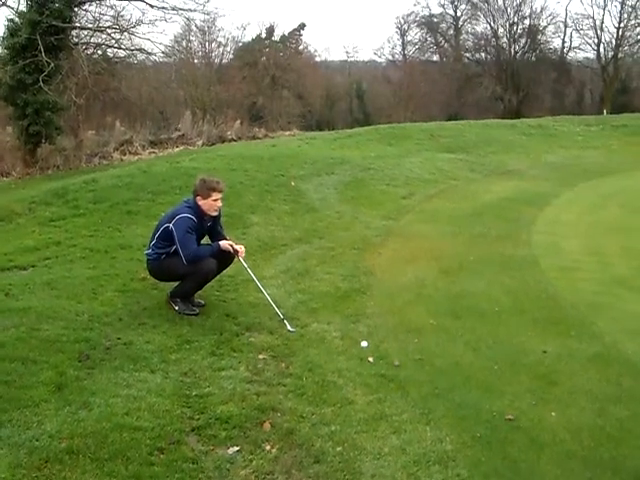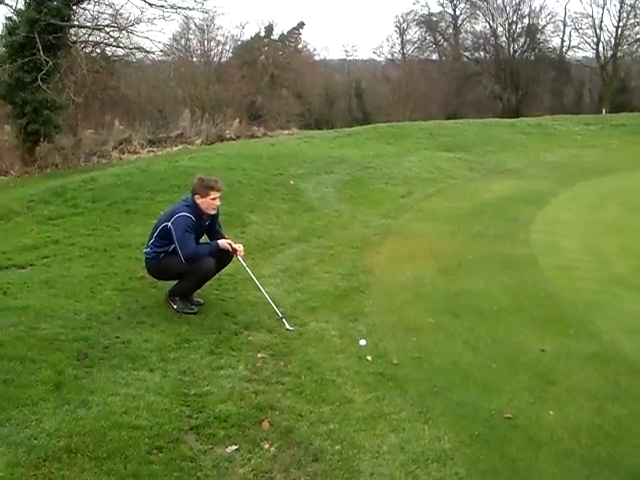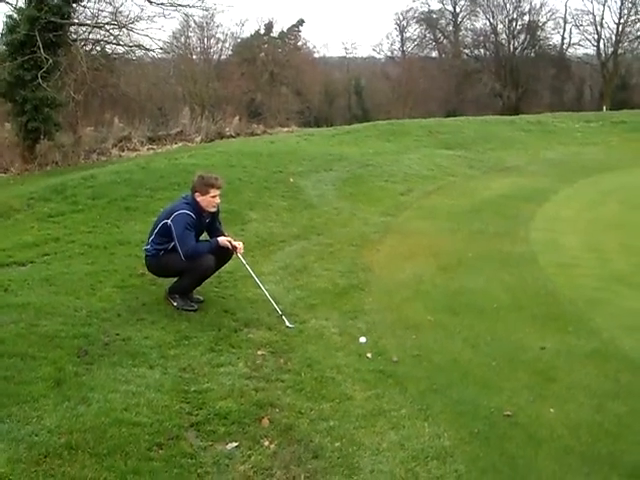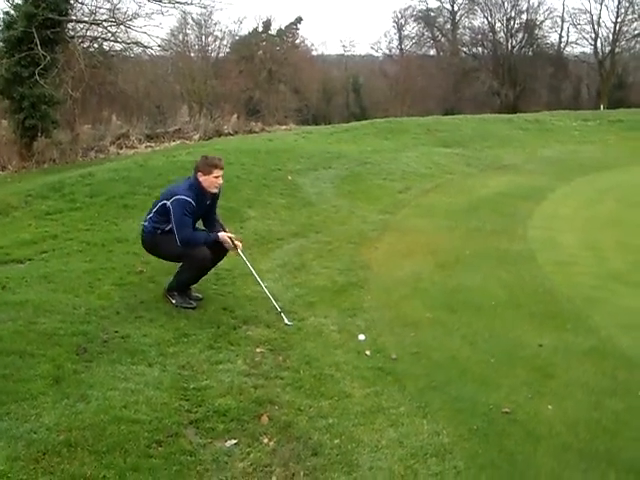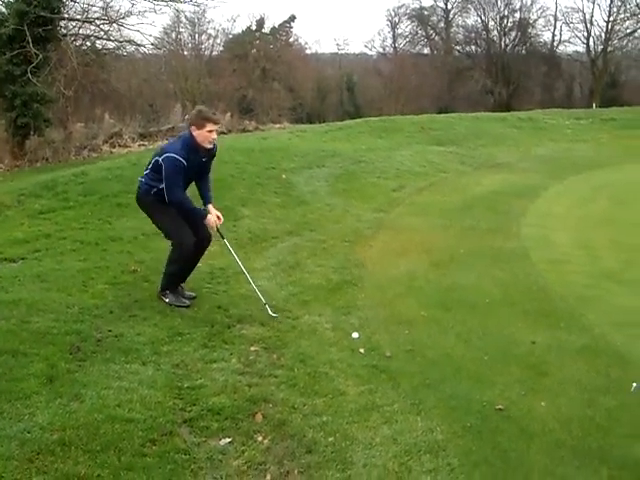
dt=0.3s
person 1, frame 1
left shoulder: (211, 210)
right shoulder: (184, 219)
left elbow: (218, 236)
right elbow: (190, 256)
left wrist: (232, 246)
right wrist: (218, 246)
left hip: (183, 254)
right hip: (160, 262)
left knee: (227, 255)
right knee: (207, 266)
left ankle: (187, 293)
right ankle: (177, 297)
person 1, frame 2
left shoulder: (209, 209)
right shoulder: (182, 217)
left elbow: (216, 235)
right elbow: (188, 255)
left wrist: (231, 245)
right wrist: (217, 245)
left hip: (181, 253)
right hip: (158, 261)
left knee: (225, 254)
right knee: (206, 265)
left ankle: (185, 291)
right ankle: (176, 295)
person 1, frame 3
left shoulder: (209, 207)
right shoulder: (182, 215)
left elbow: (216, 232)
right elbow: (188, 252)
left wrist: (230, 243)
right wrist: (216, 242)
left hip: (180, 251)
right hip: (158, 259)
left knee: (225, 251)
right knee: (205, 262)
left ankle: (185, 289)
right ankle: (176, 293)
person 1, frame 4
left shoulder: (211, 189)
right shoulder: (183, 198)
left elbow: (210, 218)
right elbow: (184, 238)
left wrist: (226, 237)
right wrist: (216, 237)
left hip: (180, 230)
right hip: (156, 236)
left knee: (220, 247)
right knee: (201, 255)
left ankle: (184, 286)
right ankle: (174, 291)
person 1, frame 5
left shoulder: (208, 147)
right shoulder: (175, 155)
left elbow: (203, 177)
right elbow: (174, 196)
left wrist: (209, 206)
right wrist: (203, 216)
left hip: (174, 195)
right hip: (151, 196)
left knee: (203, 237)
right knee: (185, 240)
left ankle: (177, 283)
right ankle: (167, 289)
